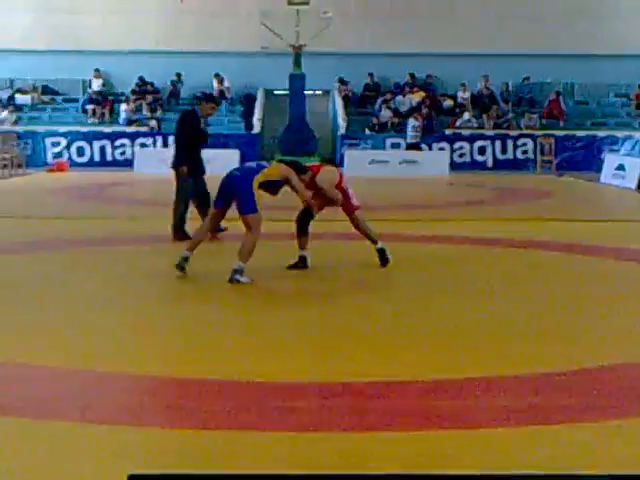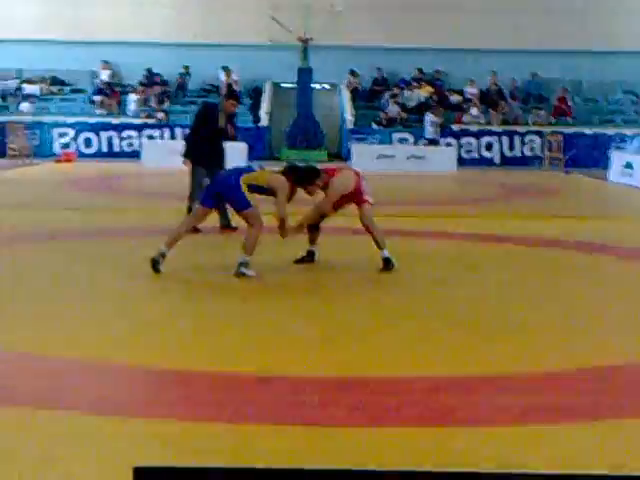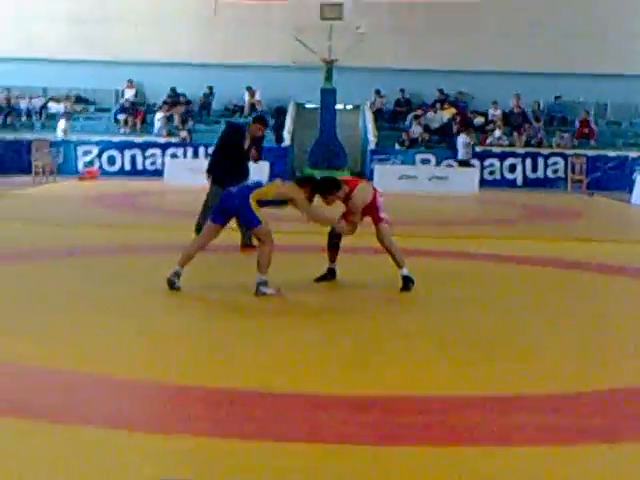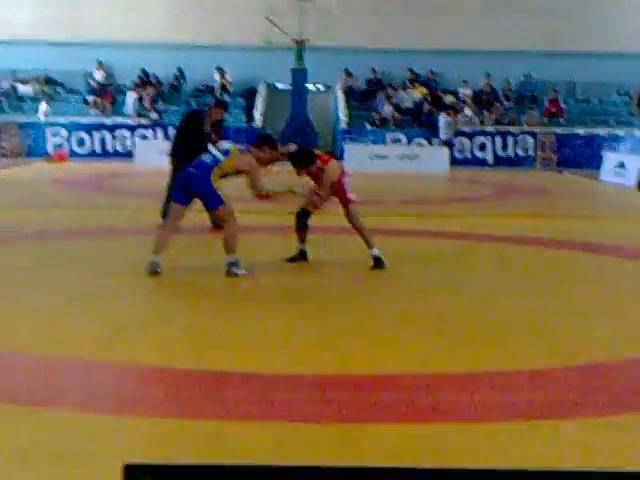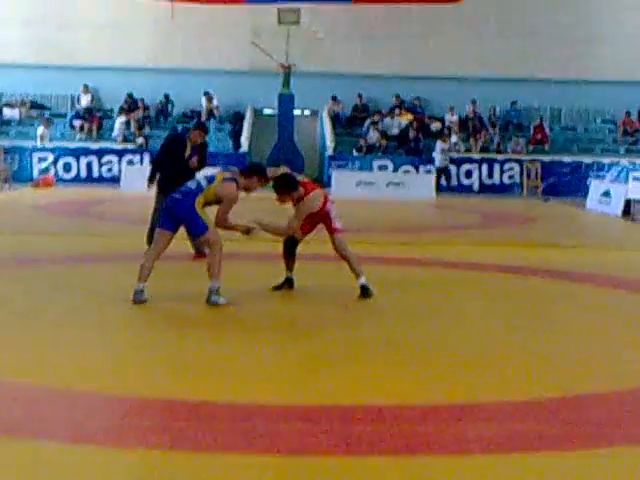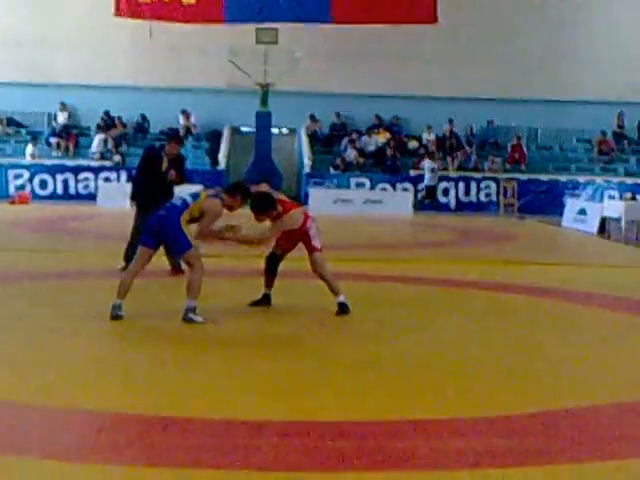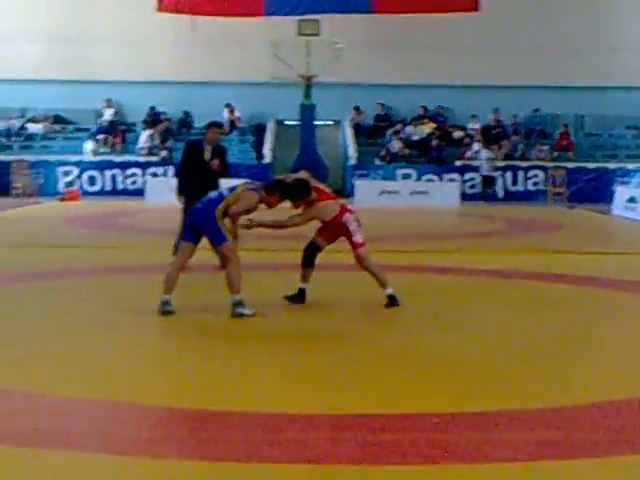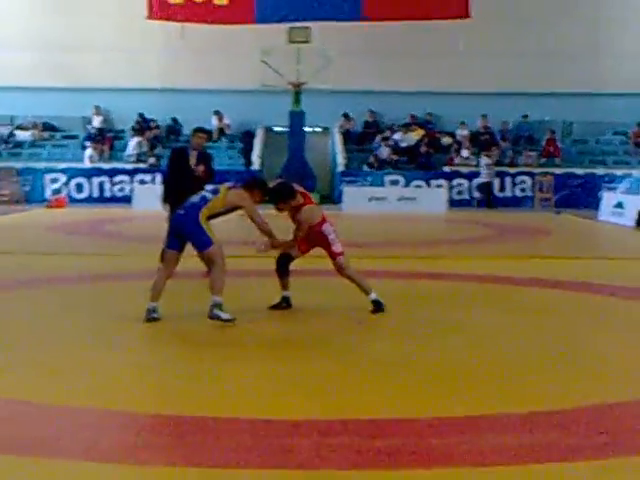
dt=0.3s
person 1, frame 1
left shoulder: (270, 167)
right shoulder: (290, 172)
left elbow: (272, 190)
right elbow: (305, 196)
right wrist: (312, 207)
left hip: (230, 177)
right hip: (245, 184)
left knee: (211, 222)
right knee: (254, 230)
left ankle: (185, 258)
right ankle: (237, 272)
person 1, frame 2
left shoulder: (274, 177)
right shoulder: (283, 182)
left elbow: (284, 200)
right elbow: (281, 213)
right wrist: (283, 228)
left hip: (221, 179)
right hip: (234, 185)
left knee: (191, 221)
right knee: (256, 224)
left ankle: (161, 254)
right ankle: (243, 266)
person 1, frame 3
left shoulder: (284, 187)
right shoulder: (295, 192)
left elbow: (307, 209)
right elbow: (312, 214)
right wrist: (336, 224)
left hip: (229, 195)
right hip: (243, 201)
left knee: (203, 238)
right knee: (266, 241)
left ankle: (176, 274)
right ankle: (262, 284)
person 1, frame 4
left shoulder: (238, 150)
right shoulder: (250, 162)
right elbow: (260, 193)
right wrist: (271, 194)
left hip: (188, 174)
right hip: (203, 180)
left knee: (171, 223)
right knee: (229, 220)
left ankle: (154, 263)
right ankle: (232, 265)
person 1, frame 5
left shoulder: (231, 175)
right shoulder: (232, 192)
right elbow: (220, 222)
right wrist: (239, 228)
left hip: (174, 200)
right hip: (189, 206)
left knee: (156, 248)
right knee: (215, 246)
left ankle: (139, 291)
right ankle: (213, 293)
person 1, frame 6
left shoulder: (213, 193)
right shoulder: (217, 207)
right elbow: (200, 234)
left hip: (156, 217)
right hip: (172, 222)
left knee: (137, 265)
right knee: (196, 265)
left ankle: (117, 307)
right ankle: (190, 311)
person 1, frame 7
left shoulder: (254, 188)
right shoulder: (253, 197)
right elbow: (233, 211)
right wrist: (235, 229)
left hip: (196, 211)
right hip: (210, 215)
left knee: (180, 260)
right knee: (232, 259)
left ankle: (165, 303)
right ankle: (237, 305)
person 1, frame 8
left shoulder: (229, 189)
right shoulder: (242, 196)
right elbow: (261, 223)
right wrist: (274, 240)
left hip: (179, 216)
right hip: (194, 219)
left knee: (167, 268)
right knee: (218, 262)
left ankle: (151, 310)
right ankle: (216, 307)
person 2, frame 1
left shoulder: (201, 119)
right shoulder: (187, 116)
right elbow: (179, 140)
left wrist: (204, 137)
right wrist: (181, 163)
left hip: (195, 163)
right hip: (185, 164)
left knee: (203, 196)
right knee: (183, 197)
right ankle: (178, 231)
person 2, frame 2
left shoulder: (231, 115)
right shoulder: (206, 109)
left elbow: (231, 135)
right elbow: (193, 131)
left wrist: (231, 133)
right wrist: (188, 153)
left hip: (216, 158)
right hip: (199, 157)
right knee: (197, 190)
left ankle: (224, 222)
person 2, frame 3
left shoulder: (258, 138)
right shoulder: (233, 129)
right elbow: (218, 149)
right wrist: (211, 170)
left hip: (239, 176)
right hip: (221, 174)
right knee: (210, 205)
left ankle: (246, 241)
right ankle: (200, 234)
person 2, frame 4
left shoulder: (218, 121)
right shoulder: (193, 115)
right elbow: (180, 135)
right wrist: (174, 155)
right hip: (182, 158)
right knee: (173, 189)
left ankle: (215, 221)
right ankle: (167, 219)
person 2, frame 5
left shoulder: (202, 145)
right shoulder: (174, 138)
left elbow: (203, 163)
right elbow: (159, 158)
left wrist: (197, 164)
right wrist: (152, 178)
left hip: (186, 185)
right hip: (167, 184)
right knee: (158, 215)
left ankle: (199, 249)
right ankle: (152, 245)
person 2, frame 6
left shoulder: (179, 159)
right shoulder: (150, 152)
left elbow: (181, 179)
right elbow: (139, 174)
left wrist: (175, 177)
right wrist: (134, 196)
left hip: (165, 201)
right hip: (145, 200)
right knee: (137, 232)
left ankle: (176, 265)
right ankle: (129, 262)
person 2, frame 7
left shoulder: (221, 150)
right shoulder: (192, 145)
left elbow: (225, 171)
right elbow: (183, 168)
left wrist: (218, 168)
right wrist: (181, 190)
left hip: (211, 194)
right hip: (192, 194)
person 2, frame 8
left shoulder: (206, 157)
right shoulder: (177, 152)
left elbow: (211, 178)
right elbow: (169, 175)
left wrist: (204, 173)
right wrist: (166, 197)
right hip: (177, 200)
left ankle: (209, 264)
person 3, frame 1
left shoulder: (320, 180)
right shoulder: (304, 173)
left elbow: (338, 200)
left hip: (339, 188)
right hip: (324, 190)
left knee: (358, 221)
right knee: (302, 219)
left ankle: (380, 248)
right ankle: (302, 259)
person 3, frame 2
left shoulder: (334, 186)
right shoulder: (318, 176)
left elbow: (319, 212)
left wrist: (296, 228)
left hip: (359, 190)
right hip: (343, 193)
left knee: (367, 221)
right knee: (314, 218)
left ankle: (386, 258)
right ankle: (310, 253)
person 3, frame 3
left shoulder: (355, 199)
right shoulder: (337, 186)
left elbow: (352, 228)
left wrist: (339, 228)
left hip: (374, 204)
right hip: (359, 206)
left knee: (385, 240)
right knee: (333, 234)
left ankle: (406, 276)
right ankle: (331, 271)
person 3, frame 4
left shoulder: (327, 174)
right shoulder: (309, 157)
left elbow: (319, 203)
right elbow: (292, 148)
left hip: (339, 185)
right hip: (322, 186)
left knee: (355, 220)
right knee: (301, 215)
left ankle: (376, 256)
right ankle: (302, 252)
person 3, frame 5
left shoulder: (306, 204)
right shoulder: (294, 181)
left elbow: (287, 231)
left wrist: (264, 226)
left hip: (326, 212)
right hip: (311, 214)
left knee: (341, 248)
right knee: (290, 242)
left ankle: (364, 285)
right ankle: (289, 280)
person 3, frame 6
left shoulder: (283, 222)
right shoulder: (272, 197)
left elbow: (258, 240)
right elbow: (261, 187)
left wrist: (232, 236)
left hip: (307, 230)
right hip: (291, 231)
left knee: (318, 269)
right knee: (272, 260)
left ankle: (342, 302)
right ankle: (267, 296)
person 3, frame 7
left shoulder: (316, 209)
right shoulder: (312, 185)
left elbow: (286, 224)
right elbow: (302, 174)
left wrist: (259, 223)
right wrist: (287, 180)
left hip: (348, 223)
right hip: (333, 223)
left knee: (364, 262)
right knee: (309, 251)
left ankle: (390, 295)
right ankle: (301, 293)
person 3, frame 8
left shoulder: (303, 215)
right shoulder: (294, 191)
left elbow: (295, 243)
right elbow: (280, 184)
left hip: (324, 234)
right hip: (308, 234)
left knee: (344, 270)
right knee: (282, 260)
left ankle: (375, 300)
right ankle: (285, 299)
